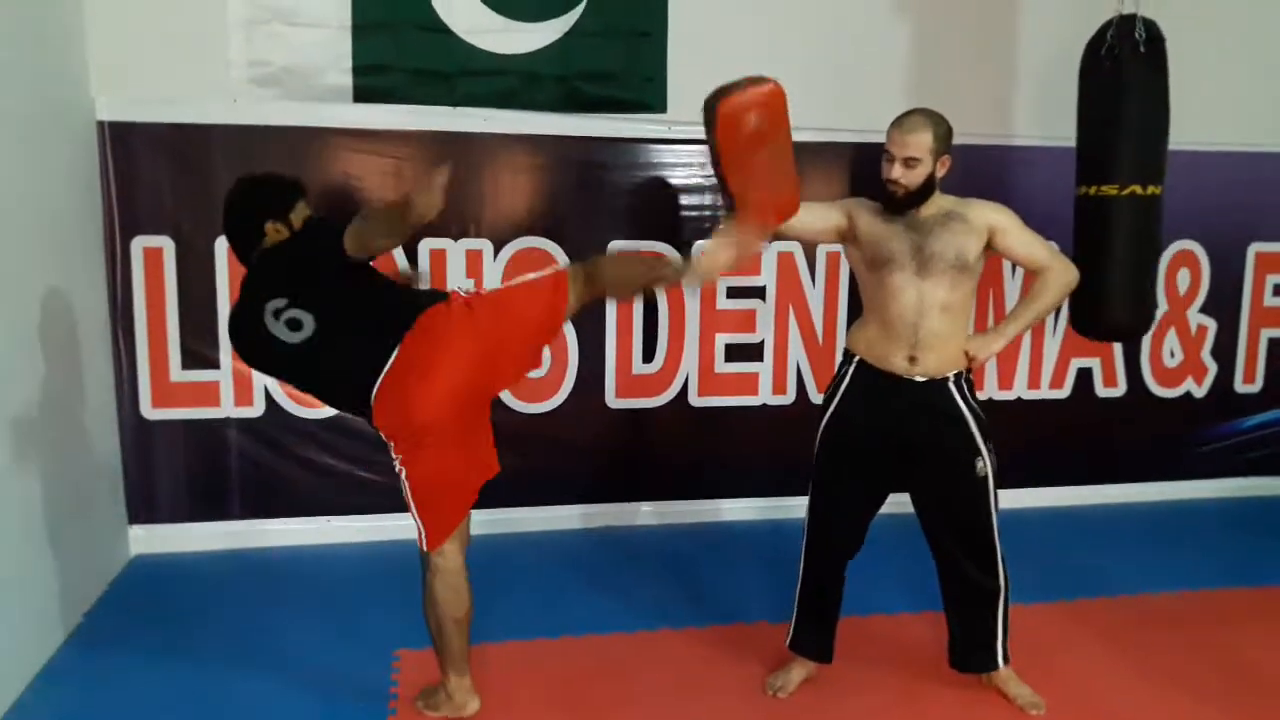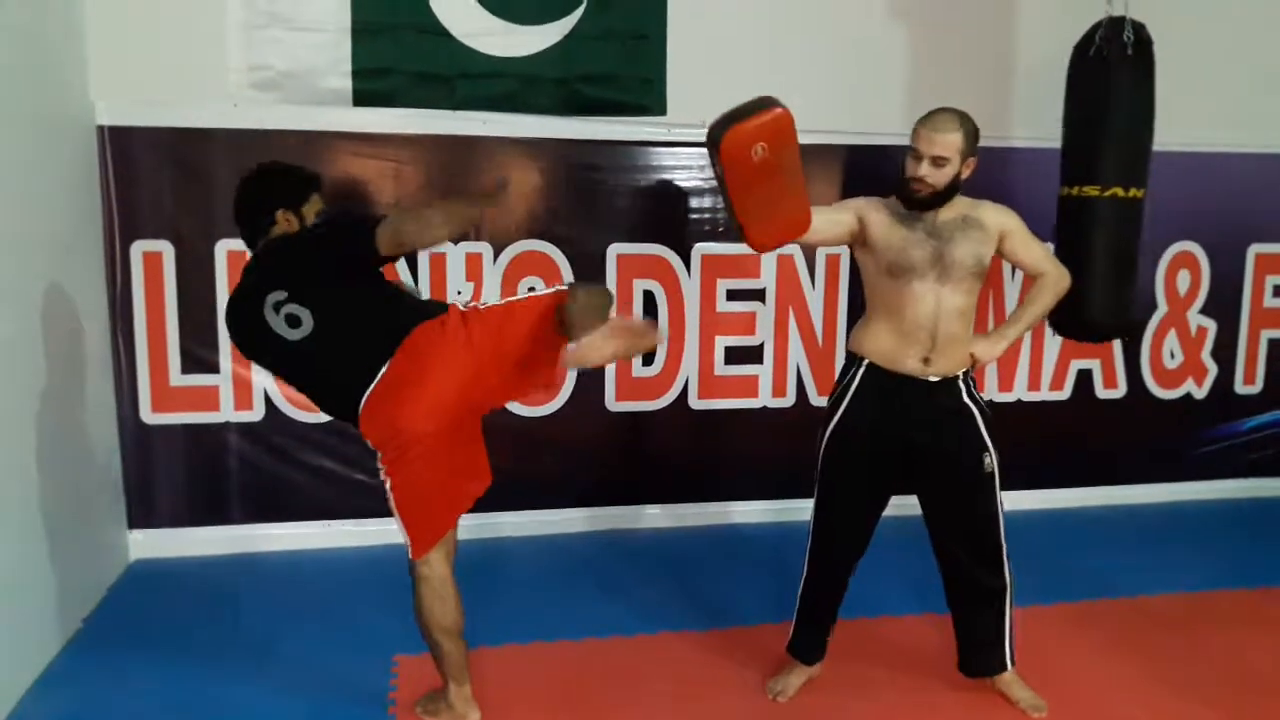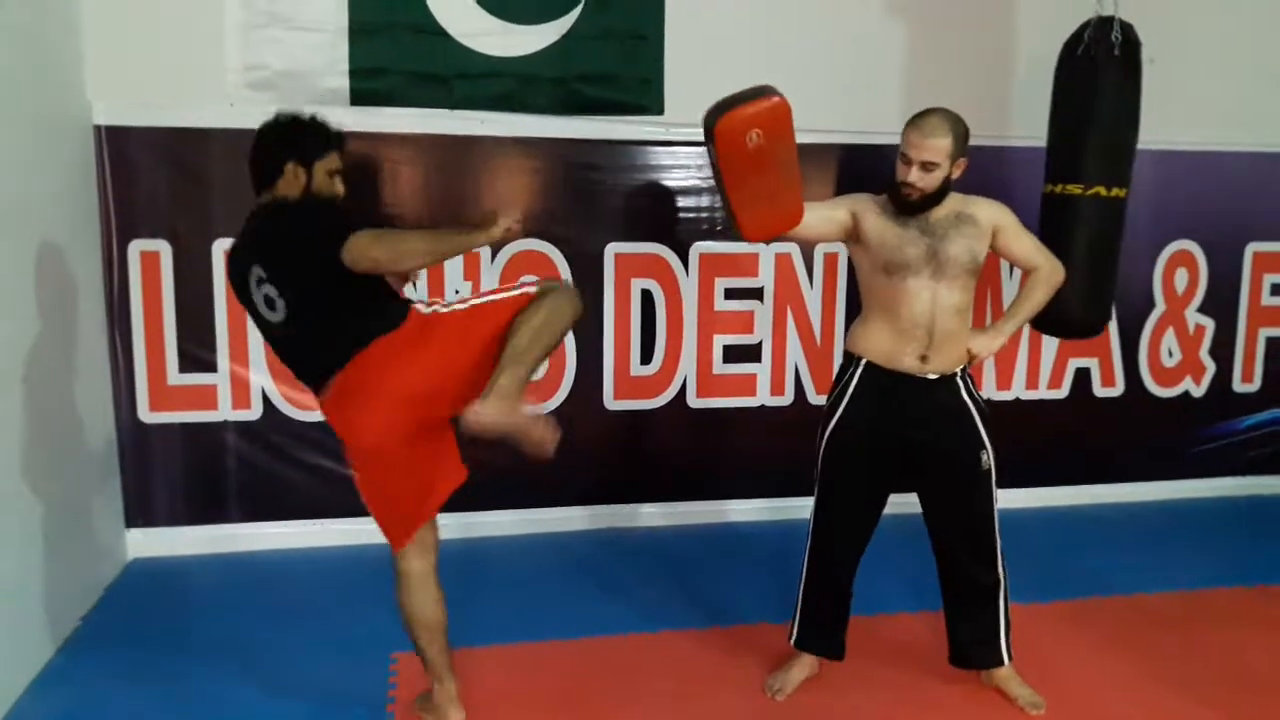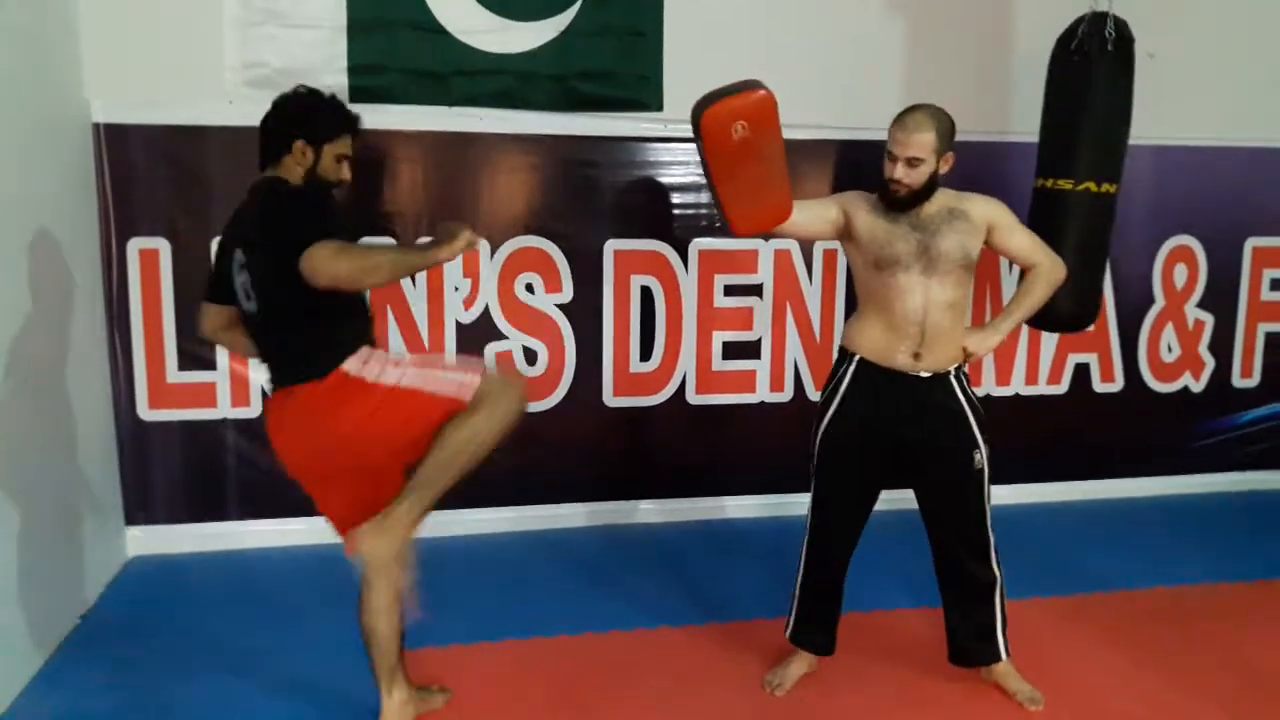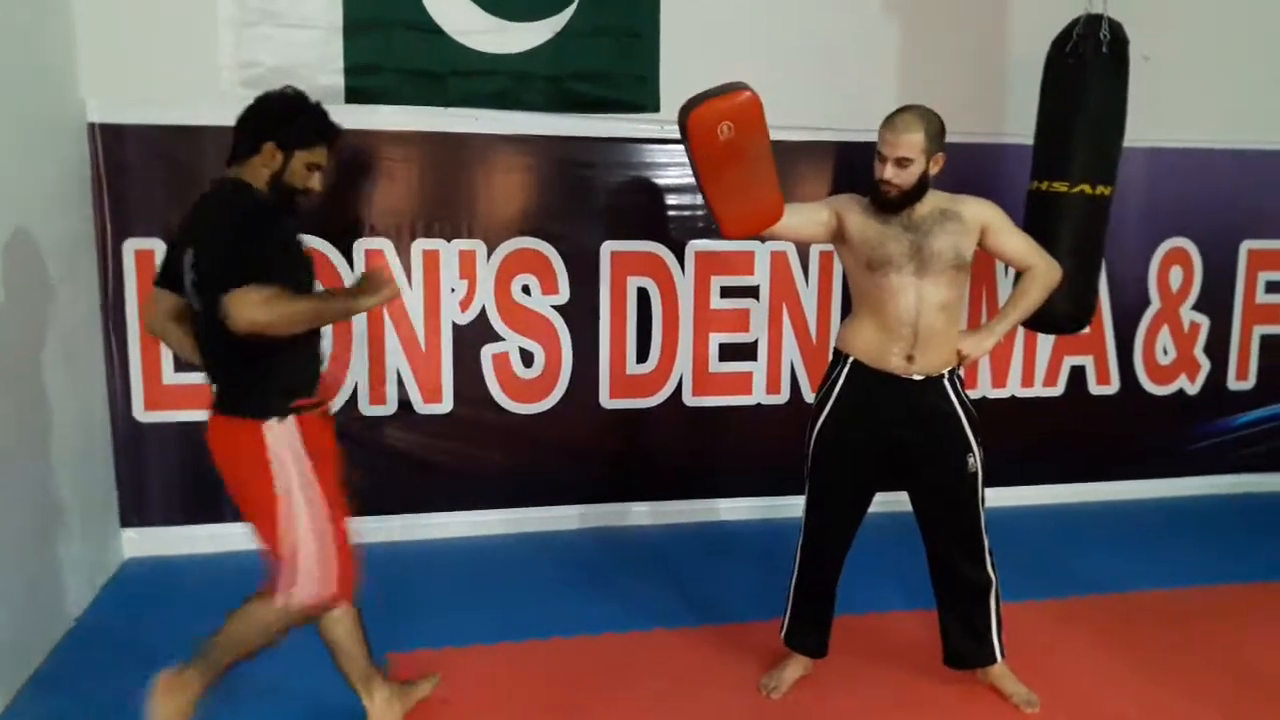
dt=0.2s
person 1, frame 1
left shoulder: (982, 218)
right shoulder: (857, 216)
left elbow: (1061, 272)
left wrist: (1001, 336)
left hip: (945, 400)
right hip: (865, 392)
left knee: (971, 541)
right knee: (830, 533)
left ankle: (990, 661)
right ankle: (809, 650)
person 1, frame 2
left shoulder: (993, 221)
right shoulder: (869, 215)
left elbow: (1055, 276)
left wrist: (1001, 339)
left hip: (951, 399)
right hip: (872, 393)
left knee: (978, 543)
right knee: (835, 537)
left ankle: (994, 664)
right ankle: (805, 654)
person 1, frame 3
left shoulder: (986, 217)
right shoulder: (862, 211)
left elbow: (1048, 270)
left wrist: (998, 334)
left hip: (948, 396)
right hip: (870, 390)
left knee: (972, 538)
right knee: (837, 532)
left ankle: (991, 659)
right ankle: (812, 649)
person 1, frame 4
left shoulder: (979, 213)
right shoulder: (854, 210)
left elbow: (1049, 267)
right elbow: (777, 216)
left wrist: (995, 331)
left hip: (942, 393)
right hip: (864, 388)
left knee: (966, 534)
right knee: (832, 528)
left ankle: (990, 655)
right ankle: (808, 645)
person 1, frame 5
left shoulder: (972, 215)
right shoulder: (847, 213)
left elbow: (1045, 270)
right elbow: (767, 220)
left wrist: (990, 334)
left hip: (936, 397)
right hip: (856, 390)
left knee: (960, 536)
right knee: (825, 530)
left ankle: (985, 658)
right ankle: (803, 648)
person 2, frame 1
left shoulder: (246, 328)
right shoulder: (305, 249)
right elbow: (366, 234)
right wrist: (410, 211)
left hip: (402, 405)
right hip: (448, 334)
left knee: (443, 549)
right knee: (586, 277)
right ankle: (690, 268)
person 2, frame 2
left shoulder: (243, 315)
right shoulder: (313, 245)
right elbow: (406, 232)
right wrist: (479, 208)
left hip: (391, 413)
right hip: (444, 346)
left knee: (431, 557)
right knee: (581, 298)
right ankle: (592, 334)
person 2, frame 3
left shoulder: (242, 259)
right shoulder: (307, 215)
right elbow: (371, 254)
right wrist: (481, 236)
left hip: (356, 410)
right hip: (407, 350)
left knee: (413, 550)
right knee: (557, 297)
right ankle: (499, 398)
person 2, frame 4
left shoulder: (241, 226)
right shoulder: (296, 202)
left elbow: (218, 324)
right elbow: (327, 267)
right wrist: (432, 252)
left hip: (297, 417)
right hip: (345, 387)
left knee: (373, 546)
right knee: (502, 393)
right ankle: (393, 525)
person 2, frame 5
left shoulder: (208, 214)
right shoulder: (255, 216)
left elbow: (163, 312)
right elbow: (246, 310)
right wrist: (353, 299)
left hip: (246, 423)
right hip: (274, 429)
left knee: (324, 569)
right knee: (304, 588)
